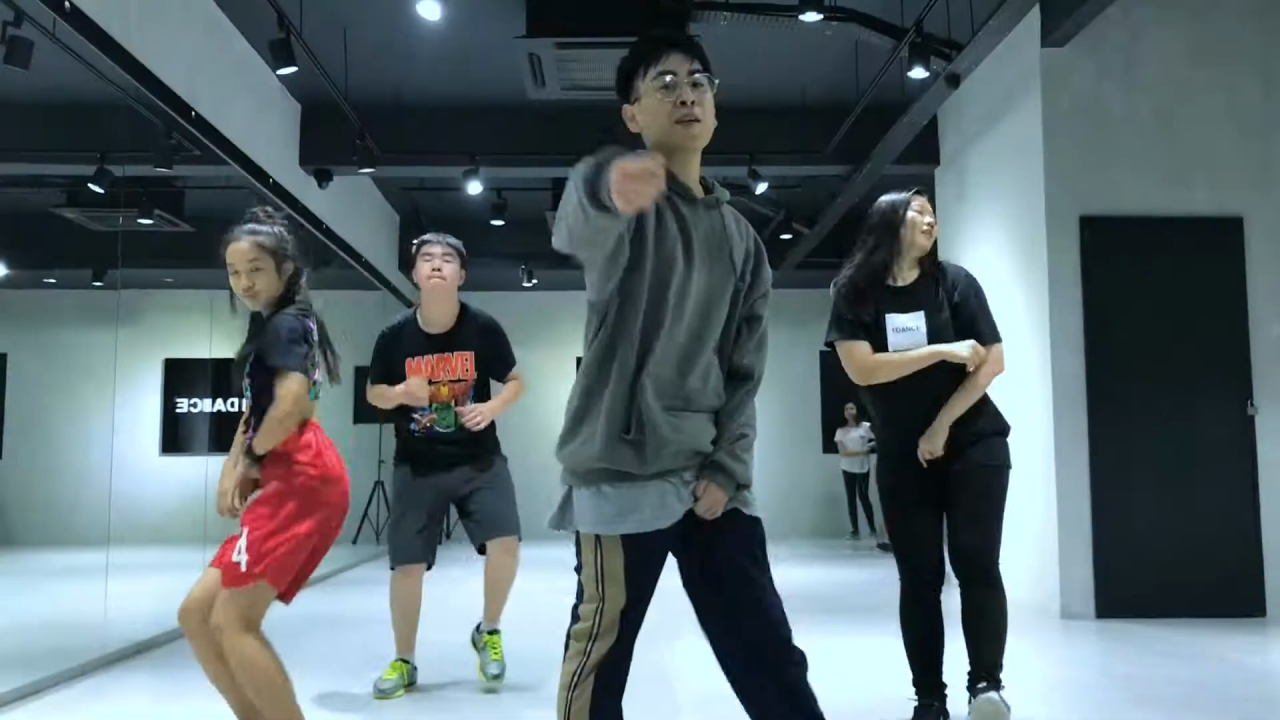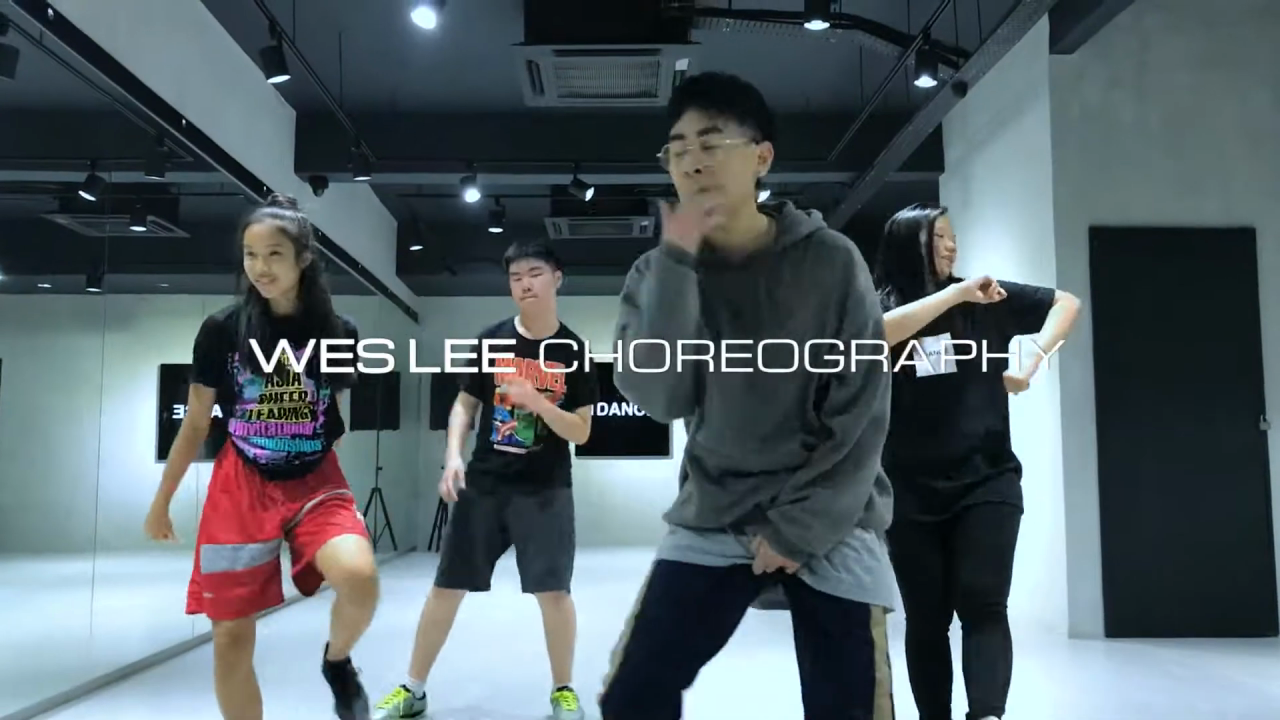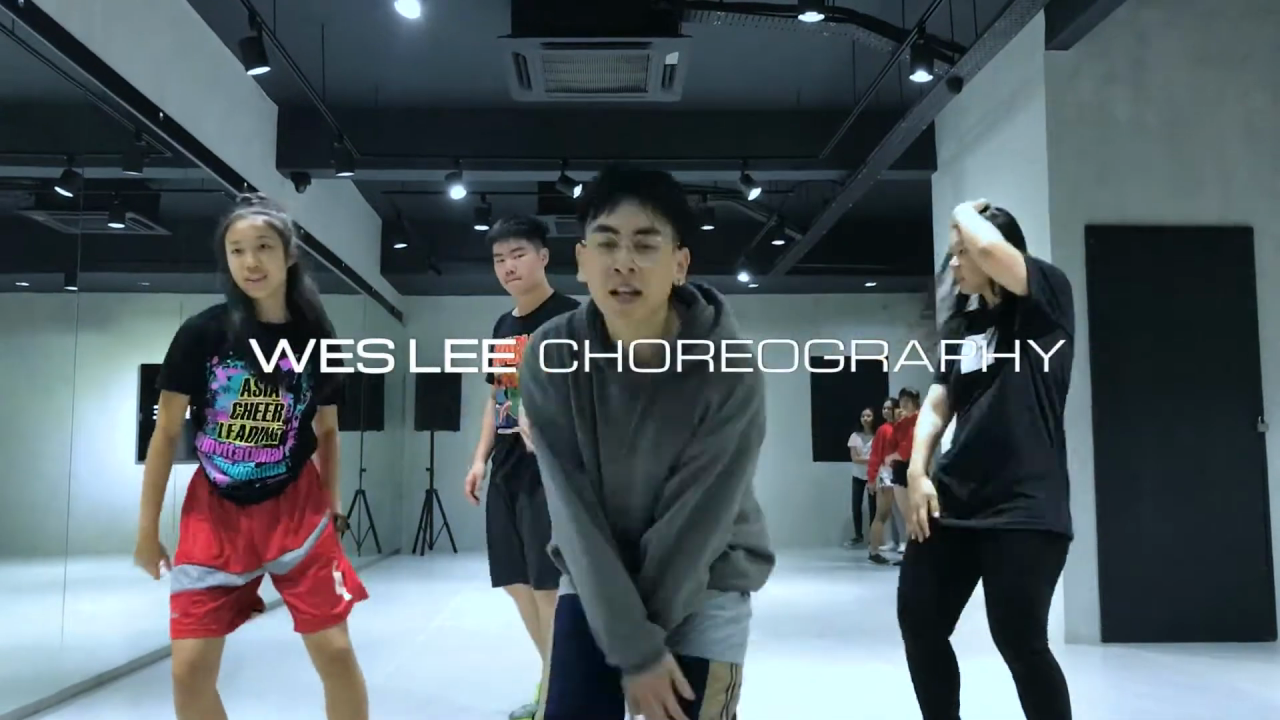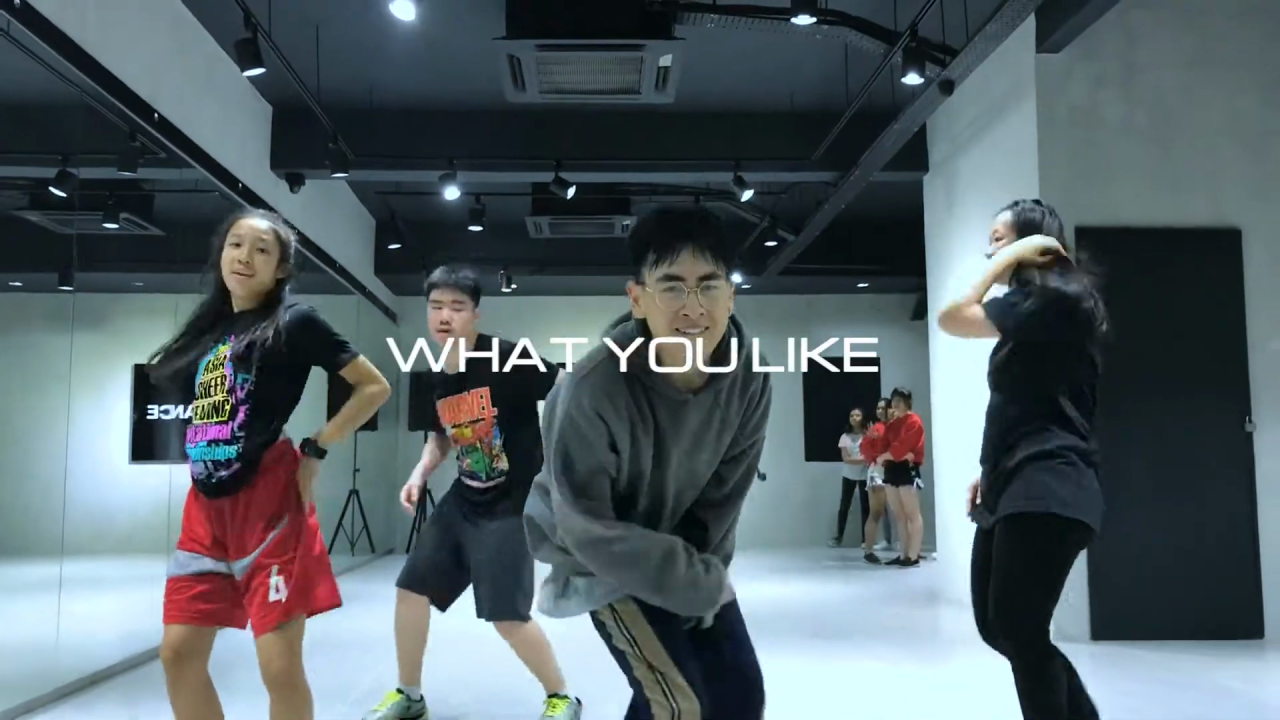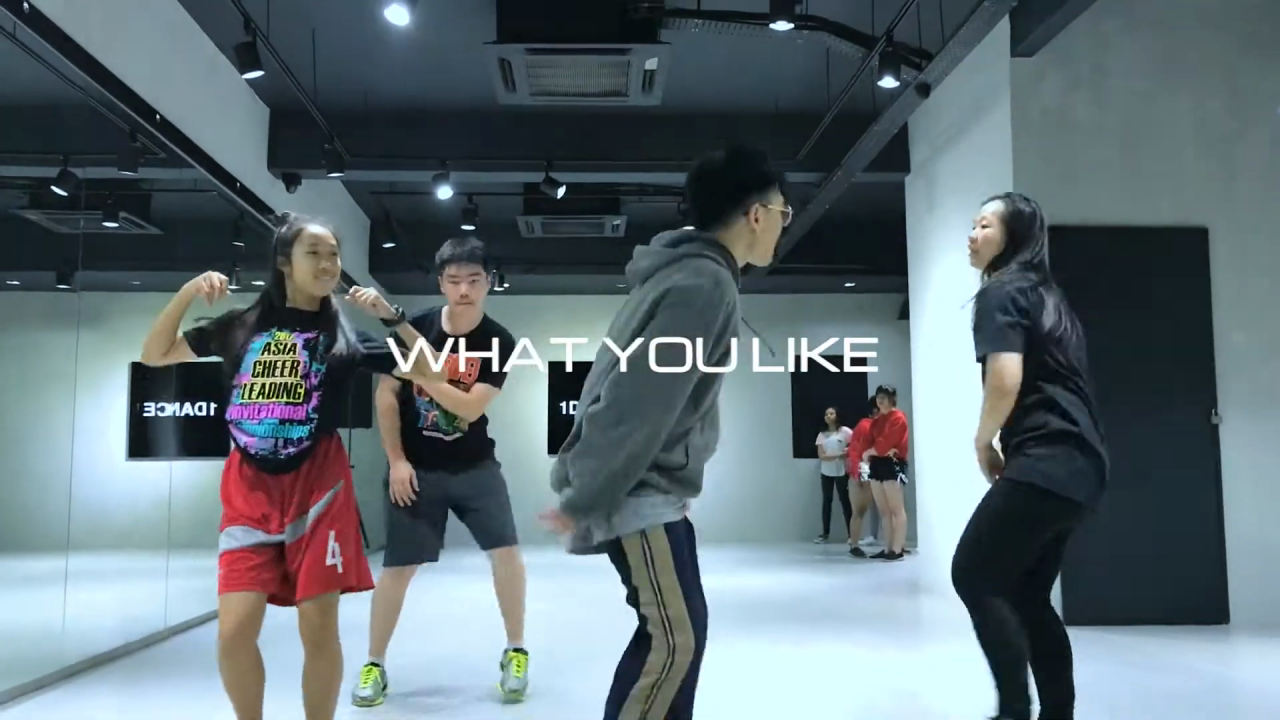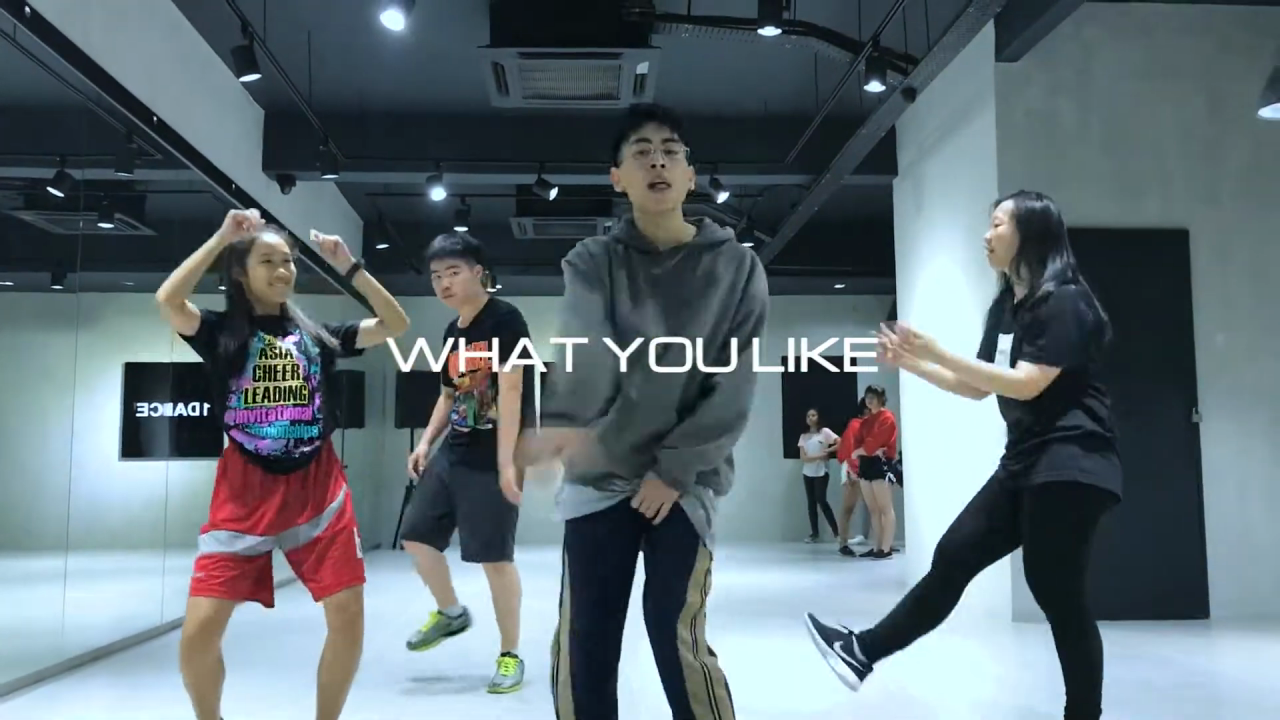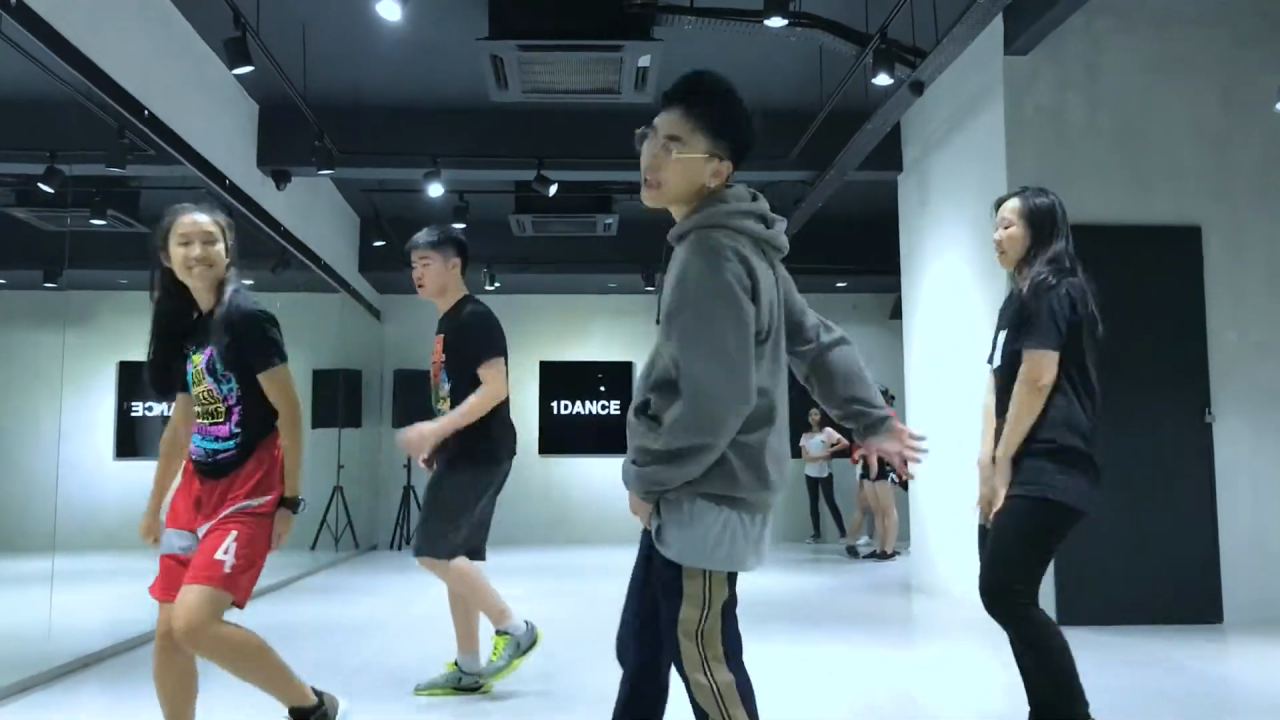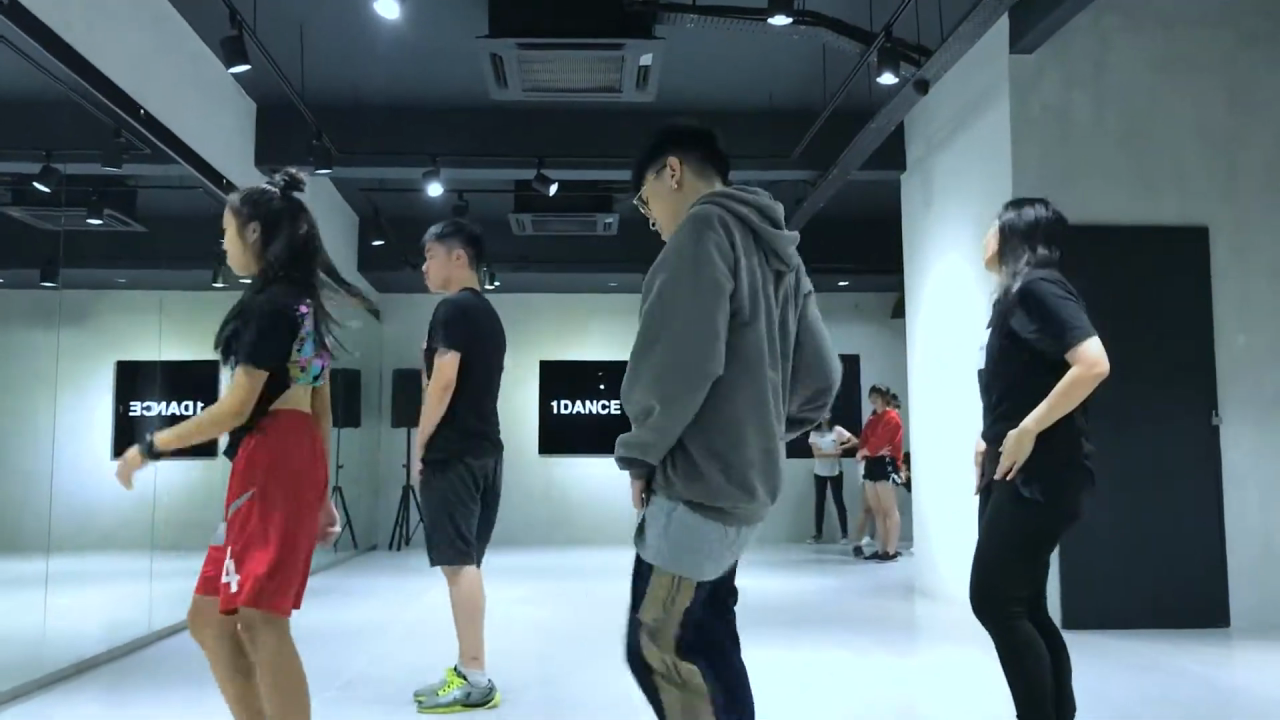
dt=0.5s
person 1, frame 1
left shoulder: (736, 232)
right shoulder: (626, 191)
left elbow: (744, 364)
right elbow: (579, 230)
left wrist: (728, 467)
right wrist: (608, 192)
left hip: (707, 467)
right hip: (620, 462)
left knee: (763, 643)
right knee: (601, 646)
person 1, frame 2
left shoulder: (831, 261)
right shoulder: (656, 274)
left elbow: (860, 411)
right elbow: (656, 393)
left wrist: (797, 526)
right wrist: (675, 260)
left hip: (829, 523)
right hip: (713, 522)
person 1, frame 3
left shoulder: (727, 376)
right shoulder: (553, 358)
left elbow: (691, 529)
right elbow: (577, 507)
left wrist: (649, 637)
right wrist: (633, 644)
left hip: (705, 580)
right hip: (596, 572)
person 1, frame 4
left shoulder: (748, 381)
right shoulder: (593, 391)
left elbow: (720, 505)
right elbow: (587, 527)
left wrist: (700, 579)
right wrist: (699, 584)
left hip: (686, 548)
right hip: (599, 559)
person 1, frame 5
left shoulder: (694, 277)
right shoulder: (700, 284)
right elbow: (632, 398)
left wrist: (644, 485)
right wrist: (586, 496)
left hip: (658, 489)
right hip: (630, 494)
left knee: (678, 636)
right knee: (675, 638)
person 1, frame 6
left shoulder: (736, 265)
right shoulder: (595, 260)
left elbow: (736, 383)
right elbow: (589, 345)
left wrist: (675, 471)
right wrist: (570, 422)
left hip: (680, 488)
right hip: (599, 484)
left knee: (680, 641)
right knee: (582, 649)
person 1, frame 7
left shoulder: (710, 252)
right shoulder: (741, 242)
left elbow: (715, 398)
right elbow: (816, 341)
left wrist: (647, 477)
right wrist: (870, 418)
left hip: (708, 495)
right hip: (699, 488)
left knee: (703, 655)
right knee: (641, 644)
person 1, frame 8
left shoulder: (704, 227)
right shoulder: (782, 252)
left elbow: (679, 360)
right elbow: (819, 382)
left wrist: (641, 452)
left hip: (693, 481)
right hip: (741, 480)
left knee: (657, 648)
right knee: (709, 643)
person 2, frame 1
left shoulder: (954, 280)
right shoulder: (855, 291)
left elbow: (992, 359)
right elbow: (860, 367)
left wrist: (943, 424)
right wrist: (941, 352)
left hip: (973, 443)
right hip: (903, 456)
left knee: (976, 563)
right knee: (920, 578)
person 2, frame 2
left shoulder: (987, 299)
right shoulder: (887, 309)
left elbow: (1068, 303)
right elbow: (881, 333)
left wrist: (1031, 359)
right wrist: (956, 291)
left hip: (987, 480)
right hip: (913, 491)
left knee: (981, 599)
right knee: (927, 617)
person 2, frame 3
left shoulder: (1045, 298)
right shoulder: (960, 325)
left elbow: (995, 251)
right elbow: (935, 407)
left wrist: (965, 217)
right wrist: (917, 471)
left hip: (1027, 503)
right hip: (956, 501)
left knee: (1018, 638)
right knee: (919, 622)
person 2, frame 4
left shoulder: (1046, 299)
right shoulder: (1033, 312)
left elbow: (953, 319)
left wrist: (1012, 255)
right wrist: (987, 474)
left hip: (1047, 493)
right hip: (1014, 491)
left knee: (1018, 631)
right knee: (1002, 627)
person 2, frame 5
left shoulder: (1001, 292)
right shoulder: (1033, 293)
left elbow: (1005, 380)
left wrist: (983, 440)
right wrist: (998, 443)
left hip: (1046, 464)
right hip: (1067, 465)
left knee: (975, 576)
right knee: (1025, 597)
person 2, frame 6
left shoulder: (1063, 299)
right shoulder: (1005, 306)
left elbow: (1027, 384)
right elbow: (979, 387)
left wrist: (937, 352)
right wrist: (910, 362)
left hip: (1072, 464)
right hip: (1023, 462)
left knee: (1056, 593)
right knee: (952, 557)
right ankle: (864, 653)
person 2, frame 7
left shoulder: (1053, 289)
right shoulder: (1016, 300)
left elbow: (1037, 378)
left wrist: (1003, 459)
right wrist: (987, 458)
left hip: (1050, 468)
right hip: (1017, 469)
left knee: (1002, 593)
right knee: (1014, 598)
person 2, frame 8
left shoulder: (1038, 287)
right shoulder: (1012, 297)
left elbow: (1094, 365)
left wrist: (1027, 432)
right wrist: (989, 441)
left hip: (1039, 475)
right hip: (1011, 473)
left knee: (995, 601)
right knee: (1023, 607)
person 3, frame 1
left shoulder: (285, 322)
right shoulder: (301, 322)
left elbow: (291, 403)
left wrist: (246, 457)
right wrist: (238, 460)
left hip: (299, 477)
right hip: (301, 480)
left knee: (231, 621)
right knee: (196, 617)
person 3, frame 2
left shoulder: (338, 332)
right shoulder: (222, 329)
right elbow: (196, 422)
left wrist: (343, 497)
right wrist: (161, 502)
left hip: (316, 483)
right hip: (241, 487)
left knee: (359, 576)
right knee: (231, 640)
left ankle: (337, 659)
person 3, frame 3
left shoulder: (318, 340)
right shoulder: (200, 333)
right elbow: (166, 432)
left wrist: (333, 510)
right wrist: (148, 529)
left hip: (296, 505)
right hip: (216, 511)
left knee: (336, 656)
right knee: (190, 670)
person 3, frame 4
left shoulder: (295, 323)
right shoulder: (209, 331)
left elbow: (376, 387)
left wrist: (314, 449)
right wrist: (202, 459)
left hip: (270, 496)
right hip: (208, 503)
left knee: (280, 667)
right knee: (177, 654)
person 3, frame 5
left shoulder: (346, 337)
right shoulder: (245, 323)
left elbow: (429, 372)
right elbow: (153, 353)
left wrist: (390, 315)
right wrist: (188, 291)
left hip: (318, 479)
right hip: (250, 482)
left knee: (318, 627)
right knee: (235, 629)
person 3, frame 6
left shoulder: (316, 333)
right shoulder: (220, 330)
left elbow: (396, 326)
right elbow: (168, 302)
left wrist: (350, 266)
right wrist: (222, 239)
left hip: (316, 483)
right hip: (244, 486)
left knee: (348, 619)
right knee: (199, 630)
person 3, frame 7
left shoulder: (245, 315)
right shoulder: (180, 328)
left elbow: (289, 411)
left wrist: (291, 500)
right wrist: (154, 503)
left hip: (253, 483)
right hip: (201, 485)
left knee: (192, 622)
right knee: (168, 633)
person 3, frame 8
left shoulder: (268, 306)
right shoulder: (301, 303)
left elbow: (234, 410)
right elbow: (322, 407)
left wrist: (148, 447)
right wrist: (319, 493)
left hip: (268, 462)
right hip: (298, 459)
left knee: (261, 627)
right knee: (207, 620)
person 4, frame 1
left shoulder: (483, 328)
right shoulder: (398, 334)
left elbow: (516, 381)
right elbow: (376, 394)
left wrist: (493, 410)
right wrist: (400, 394)
left hip: (478, 458)
right hip: (417, 465)
left knee: (505, 540)
right knee: (407, 563)
left ankle: (488, 632)
right ankle: (403, 661)
person 4, frame 2
left shoulder: (572, 350)
right shoulder: (490, 339)
left elbow: (579, 430)
right elbow: (464, 405)
left wrist: (537, 402)
right wrist: (453, 458)
left hip: (545, 488)
right hip: (484, 485)
left knee: (554, 590)
right knee: (448, 586)
person 4, frame 3
left shoulder: (569, 315)
right shoulder: (501, 326)
right wrist: (479, 459)
right hip: (507, 471)
left knee: (546, 584)
right knee: (515, 583)
person 4, frame 4
left shoulder: (511, 357)
right shoulder: (437, 378)
right wrist: (419, 474)
left hip: (511, 506)
right hip: (461, 503)
left knee: (507, 617)
right knee: (411, 591)
person 4, frame 5
left shoulder: (500, 342)
right shoulder: (416, 328)
left elbow: (471, 406)
right elbow: (386, 395)
right wrist: (397, 460)
left hip: (474, 463)
right hip: (417, 466)
left knee: (505, 551)
right knee: (398, 567)
left ankle: (516, 652)
right ankle: (374, 666)
person 4, frame 6
left shoulder: (505, 319)
right shoulder: (452, 333)
left elbow: (510, 389)
left wrist: (505, 461)
right wrist: (426, 442)
left hip: (494, 459)
right hip: (454, 453)
left knee: (494, 557)
right knee: (416, 537)
left ankle: (511, 655)
right ankle: (451, 612)
person 4, frame 7
left shoulder: (474, 317)
right shoulder: (449, 323)
left elbow: (496, 387)
left wrist: (439, 427)
right wrist: (436, 442)
left hip: (477, 454)
right hip: (460, 453)
left knee: (435, 551)
right knee: (460, 554)
left ankle: (513, 627)
right ankle: (469, 666)
person 4, frame 8
left shoulder: (453, 308)
right shoulder: (489, 315)
left elbow: (443, 384)
left wrist: (419, 445)
left hip: (452, 453)
right hip: (484, 451)
left knee: (457, 562)
right knee: (466, 562)
left ankle: (475, 679)
right ankle: (468, 671)
